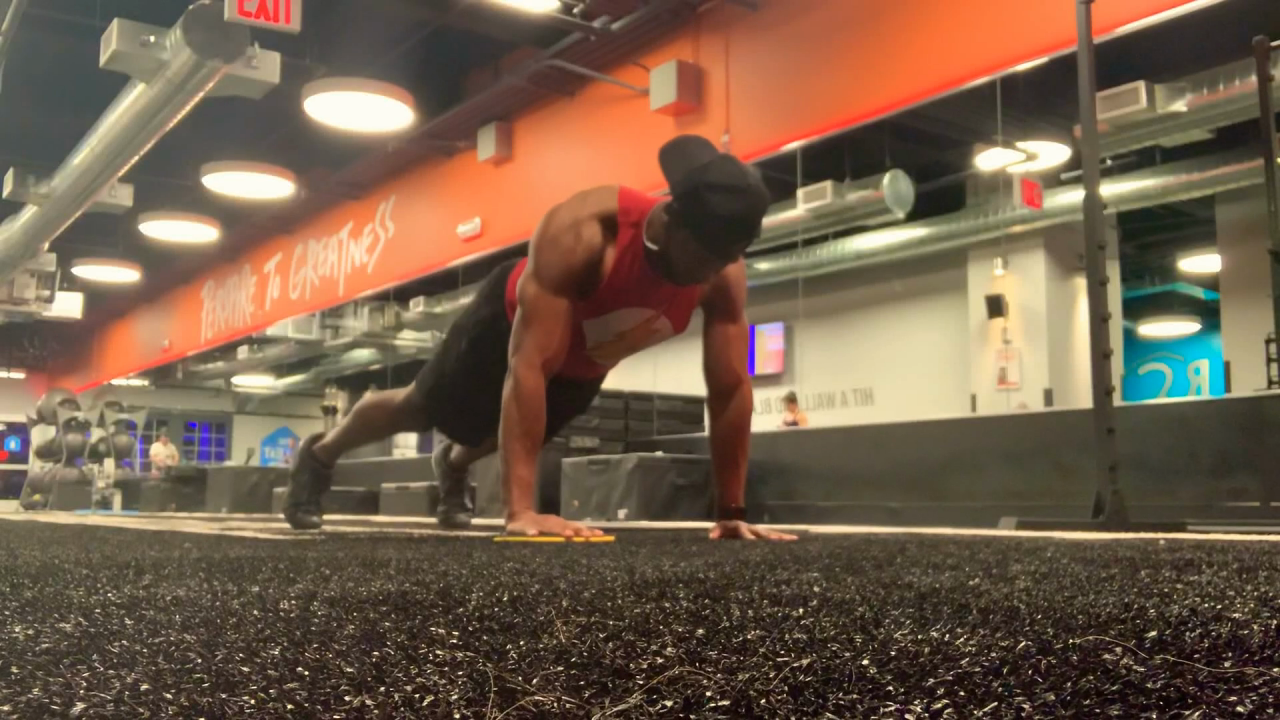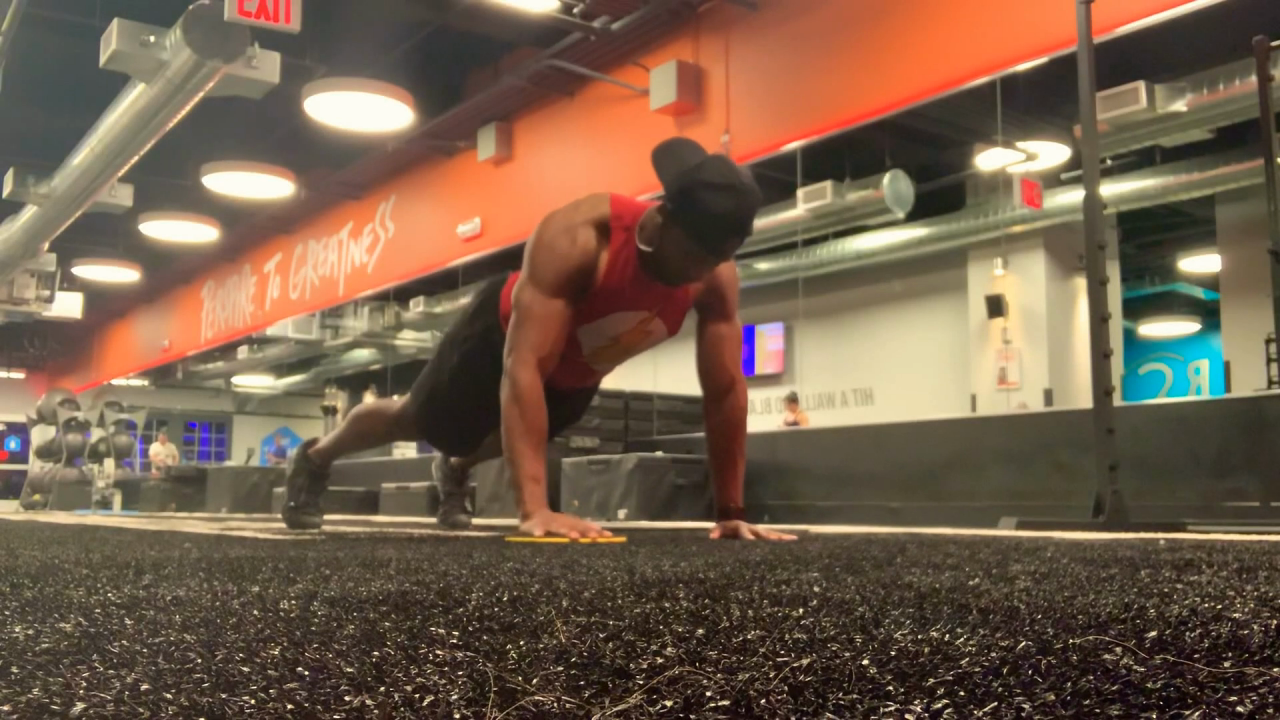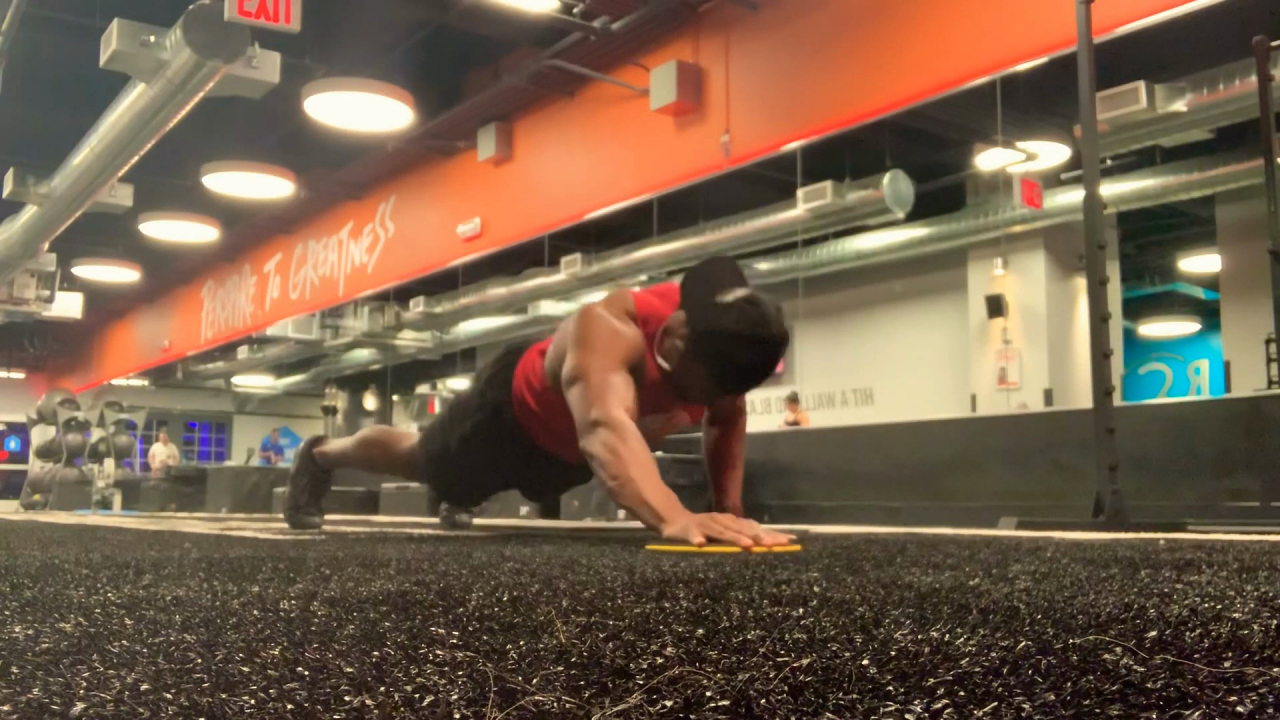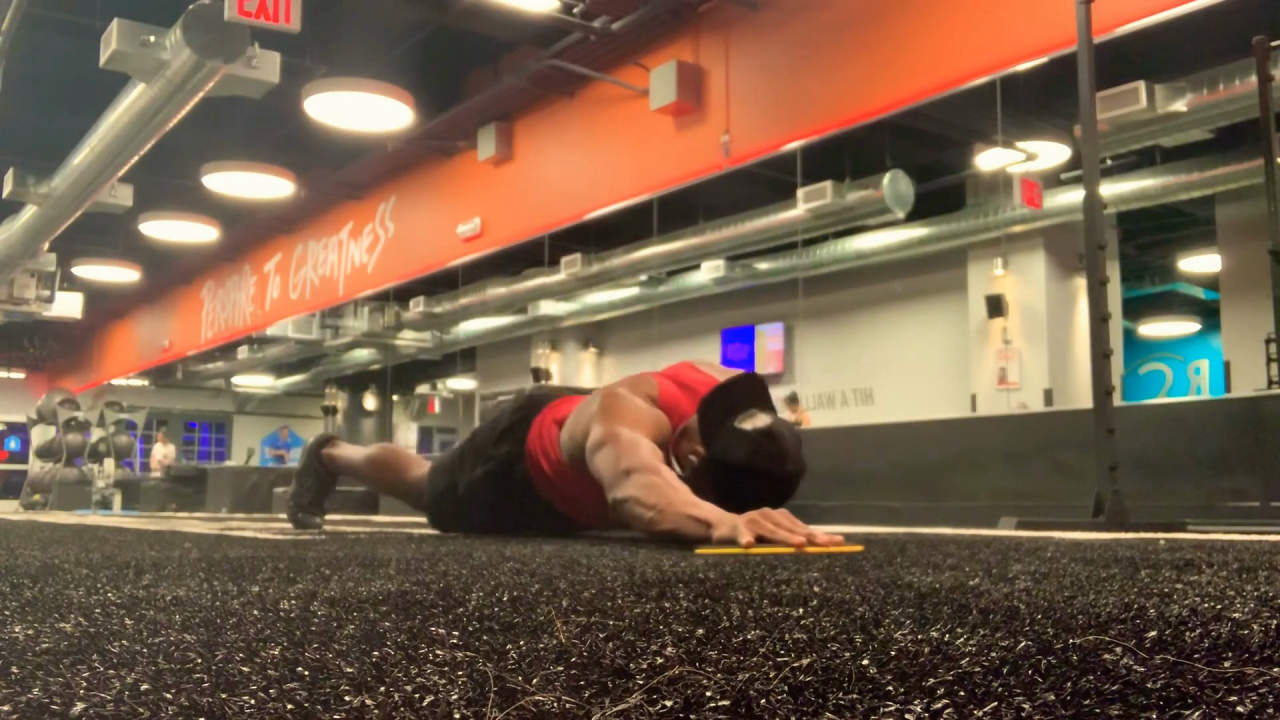
dt=0.7s
person 1, frame 1
left shoulder: (723, 273)
right shoulder: (581, 231)
left elbow: (732, 387)
right elbow: (528, 368)
left wrist: (731, 511)
right wrist: (520, 510)
left hip: (586, 367)
right hip: (509, 325)
left knee: (512, 429)
right knee: (421, 410)
left ankle: (453, 464)
right ankle: (319, 456)
person 1, frame 2
left shoulder: (716, 276)
right shoulder: (575, 238)
left elbow: (725, 389)
right elbow: (523, 368)
left wrist: (731, 511)
right wrist: (534, 508)
left hip: (578, 376)
right hip: (500, 338)
left knee: (513, 436)
right knee: (414, 423)
left ankle: (455, 472)
right ankle: (315, 459)
person 1, frame 3
left shoulder: (714, 344)
right shoulder: (609, 331)
left elbow: (729, 423)
right elbow: (605, 431)
left wrist: (727, 507)
right wrist: (674, 517)
right hip: (514, 411)
right knee: (420, 459)
left ankle: (459, 499)
right ankle: (319, 457)
person 1, frame 4
left shoulder: (734, 401)
right shoulder: (631, 417)
right elbow: (635, 484)
left wrist: (733, 517)
right wrist: (722, 522)
left hip: (569, 422)
right hip: (524, 458)
right knee: (427, 489)
right ankle: (328, 455)
